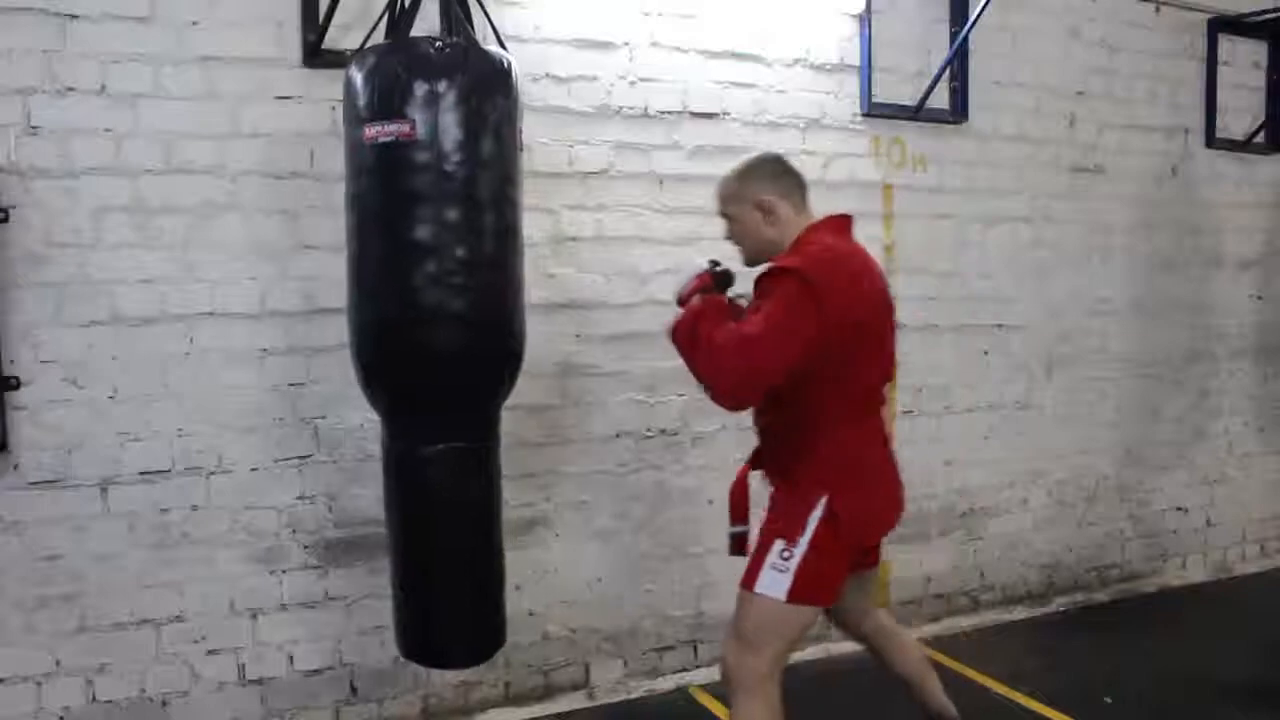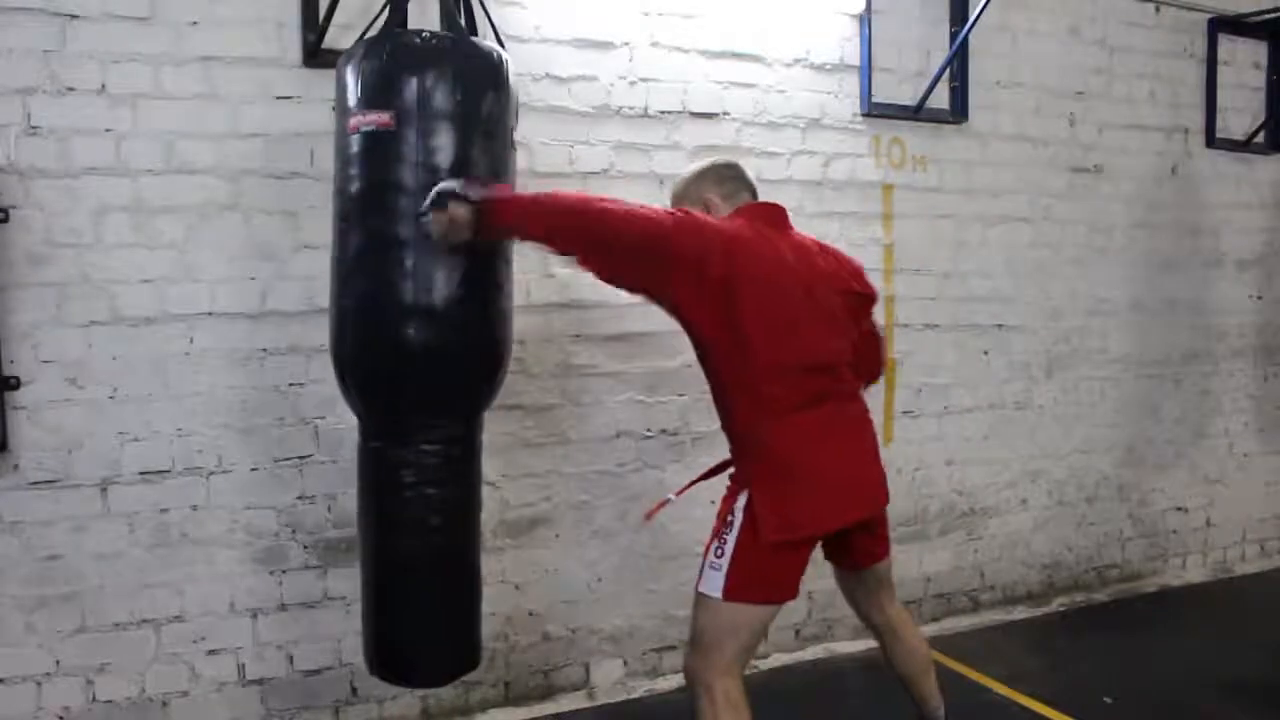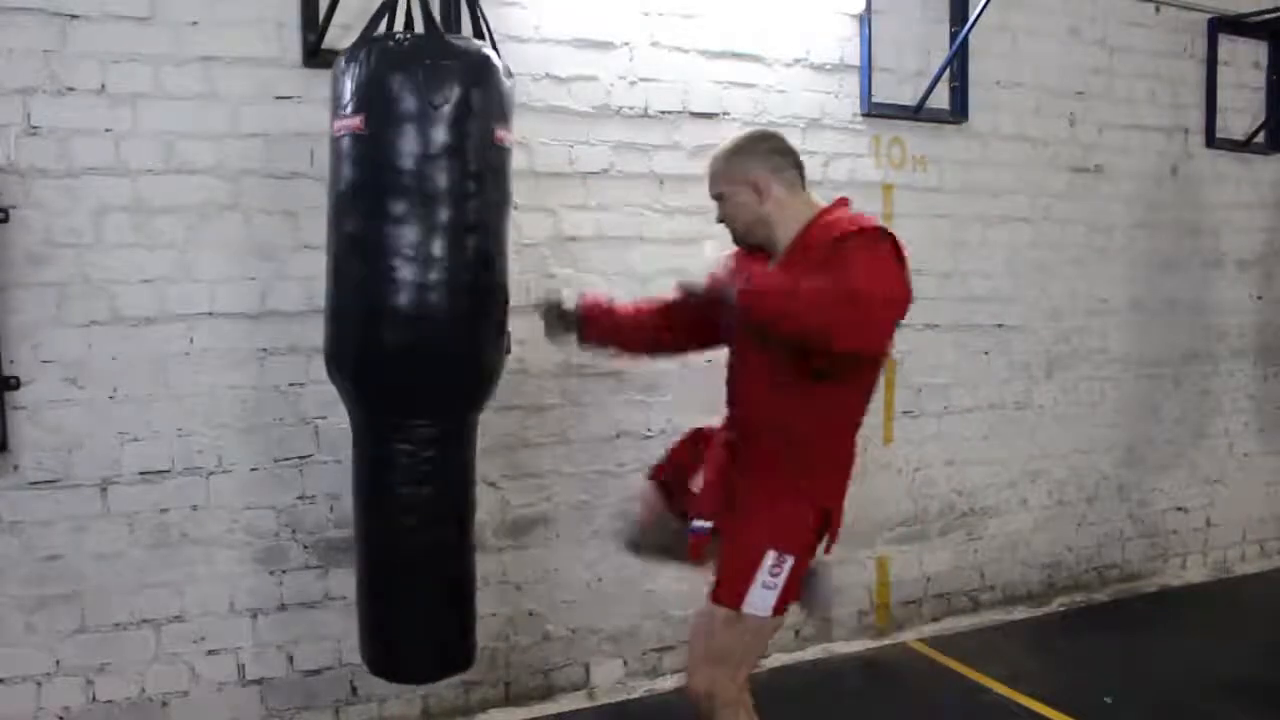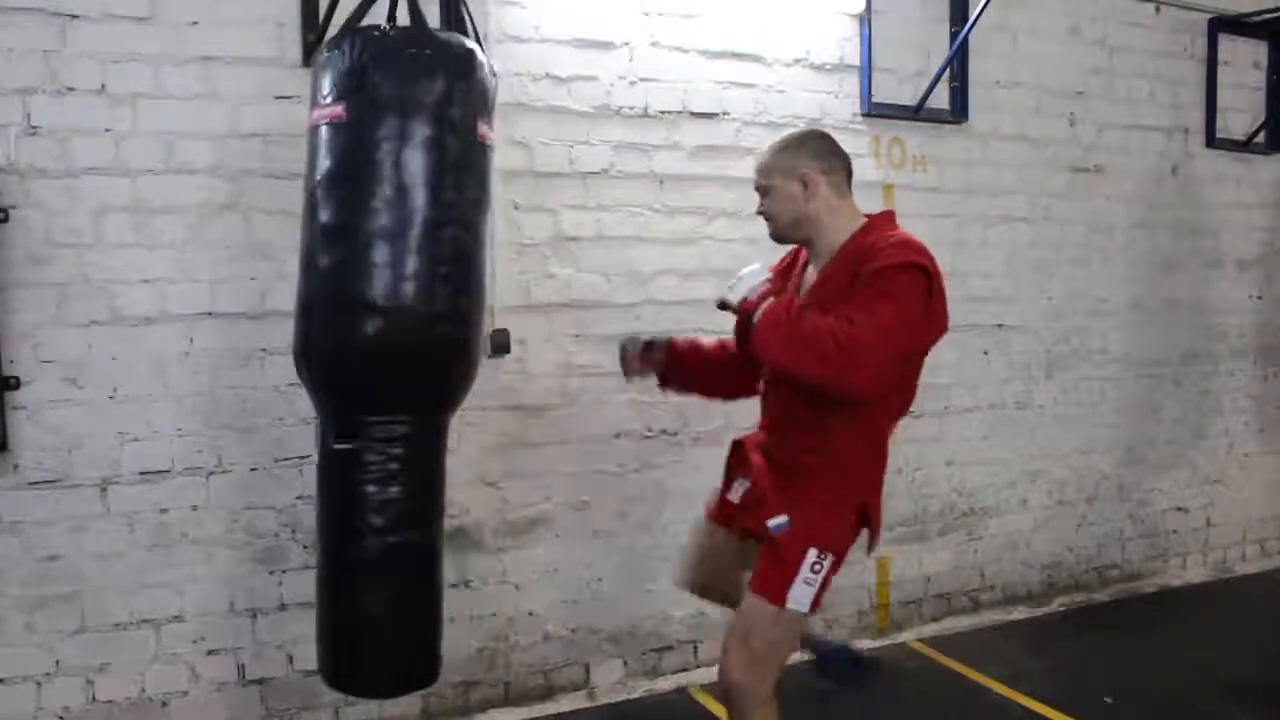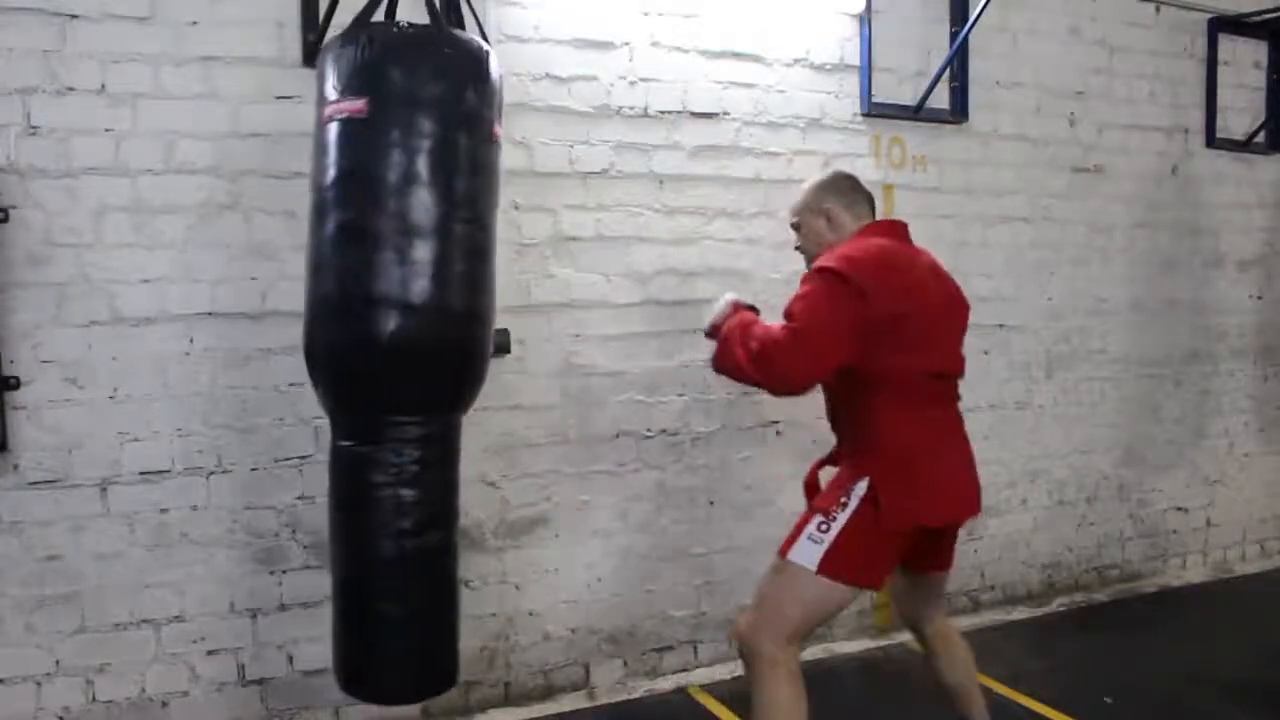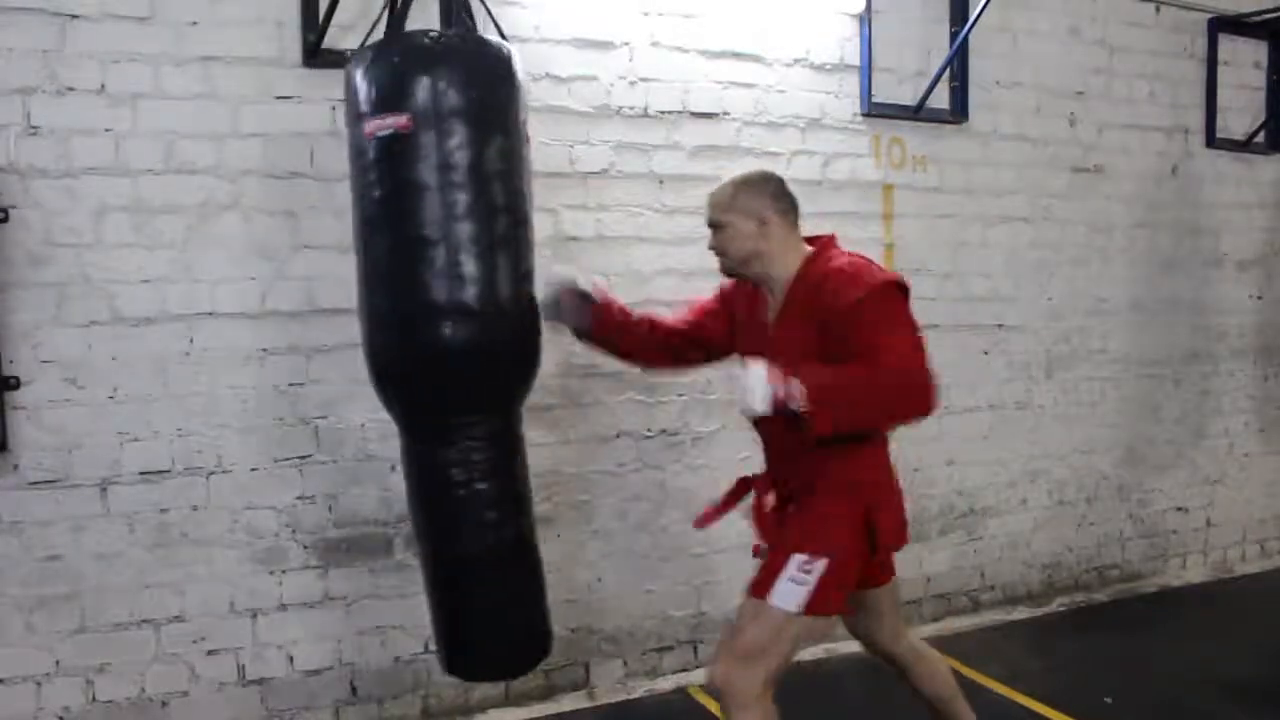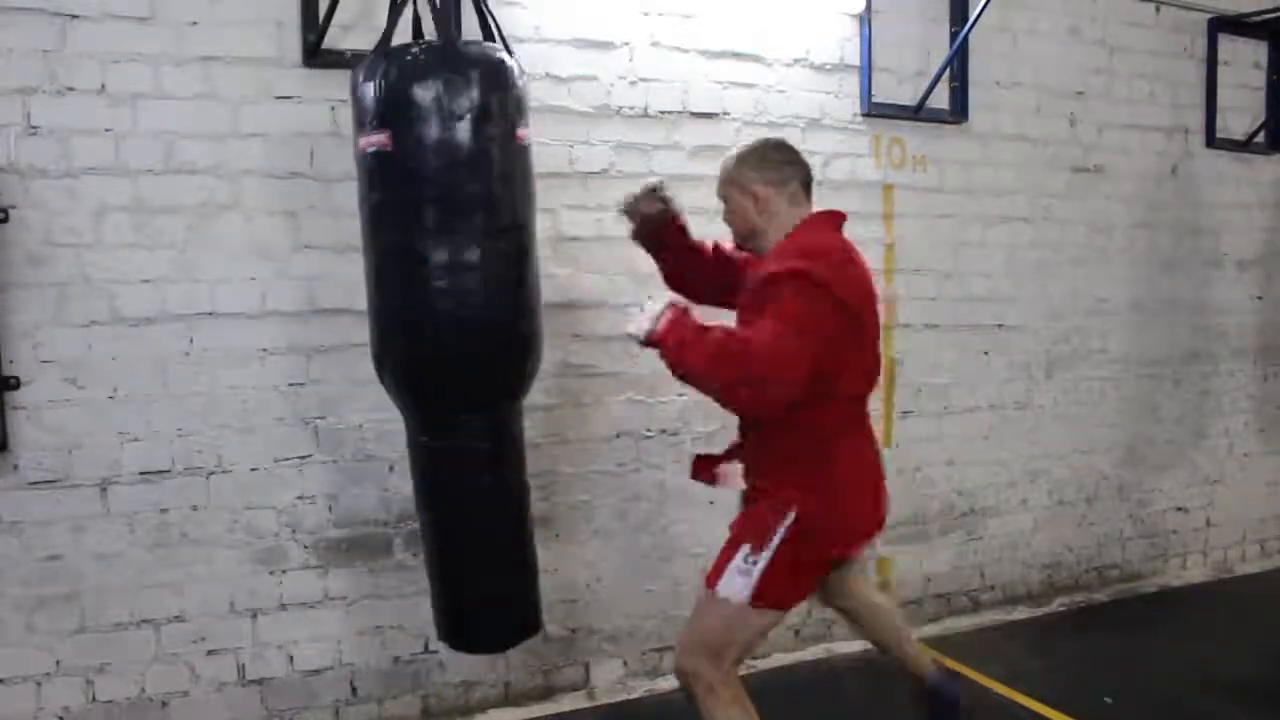
dt=0.4s
person 1, frame 1
left shoulder: (804, 276)
right shoulder: (842, 262)
left elbow: (736, 377)
left wrist: (700, 303)
right wrist: (729, 314)
left hip: (826, 490)
right hip: (859, 476)
left knee: (748, 665)
right knee: (860, 616)
person 1, frame 2
left shoulder: (706, 250)
right shoulder: (833, 264)
left elbow: (600, 225)
right elbow: (865, 363)
left wrist: (482, 209)
left hip: (784, 484)
right hip: (854, 466)
left knee: (713, 672)
right knee: (883, 609)
person 1, frame 3
left shoulder: (859, 246)
right shoulder: (760, 253)
left elbow: (858, 323)
right elbow: (679, 323)
left wrist: (746, 287)
right wrist: (589, 318)
left hip: (788, 485)
right hip: (741, 452)
person 1, frame 4
left shoulder: (898, 267)
right shoulder: (798, 263)
left elbow: (849, 365)
right elbow: (748, 364)
left wrist: (763, 306)
right wrist: (666, 357)
left hip: (821, 487)
right hip: (769, 457)
right knee: (707, 578)
right ankle: (825, 647)
person 1, frame 5
left shoulder: (846, 269)
right shoulder: (923, 272)
left elbow: (790, 364)
left wrist: (731, 320)
right wrist: (808, 341)
left hip: (888, 478)
right hip: (938, 473)
left knee: (764, 637)
right knee: (925, 614)
person 1, frame 6
left shoulder: (857, 289)
right shoulder: (746, 297)
left elbow: (906, 390)
right elbow: (671, 343)
left wrist: (796, 390)
right wrist: (594, 314)
left hip: (844, 502)
right hip: (812, 496)
right knee: (890, 639)
person 1, frame 7
left shoulder: (803, 273)
right shoulder: (804, 258)
left elbow: (753, 380)
right elbow: (711, 274)
left wrist: (670, 326)
right wrist: (659, 226)
left hip: (803, 492)
right hip: (833, 473)
left knee: (701, 663)
right knee: (840, 588)
